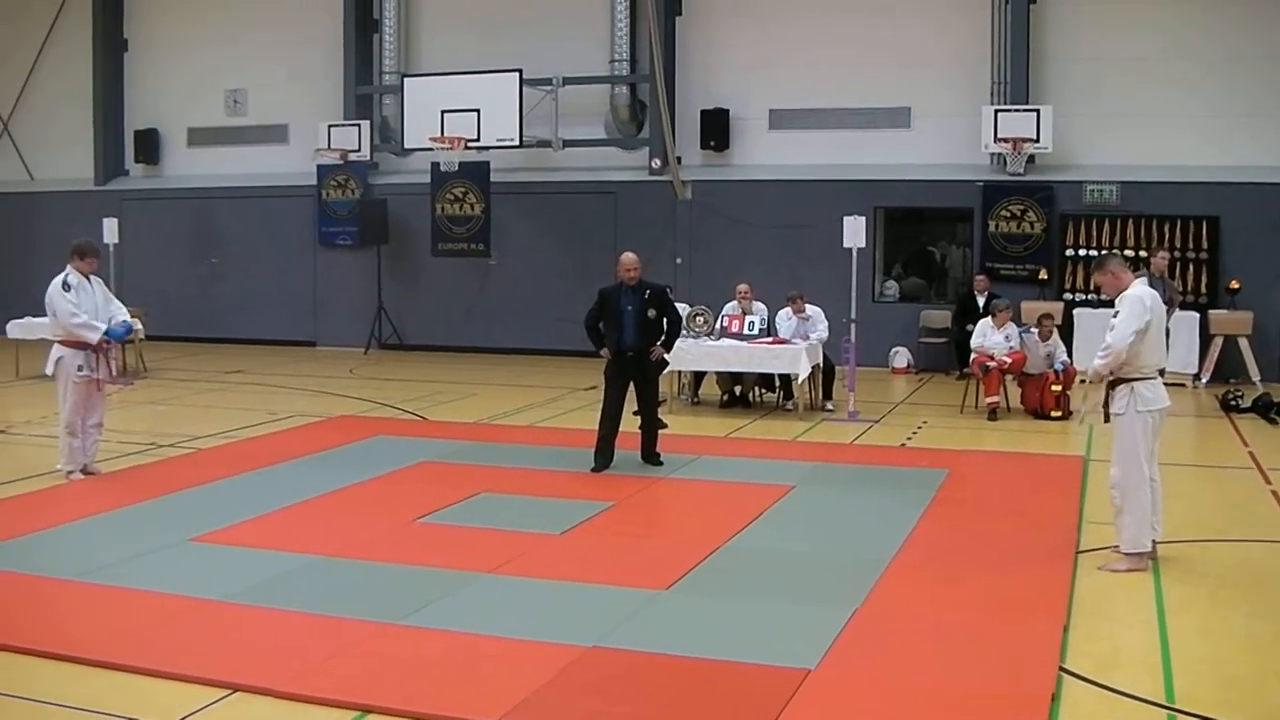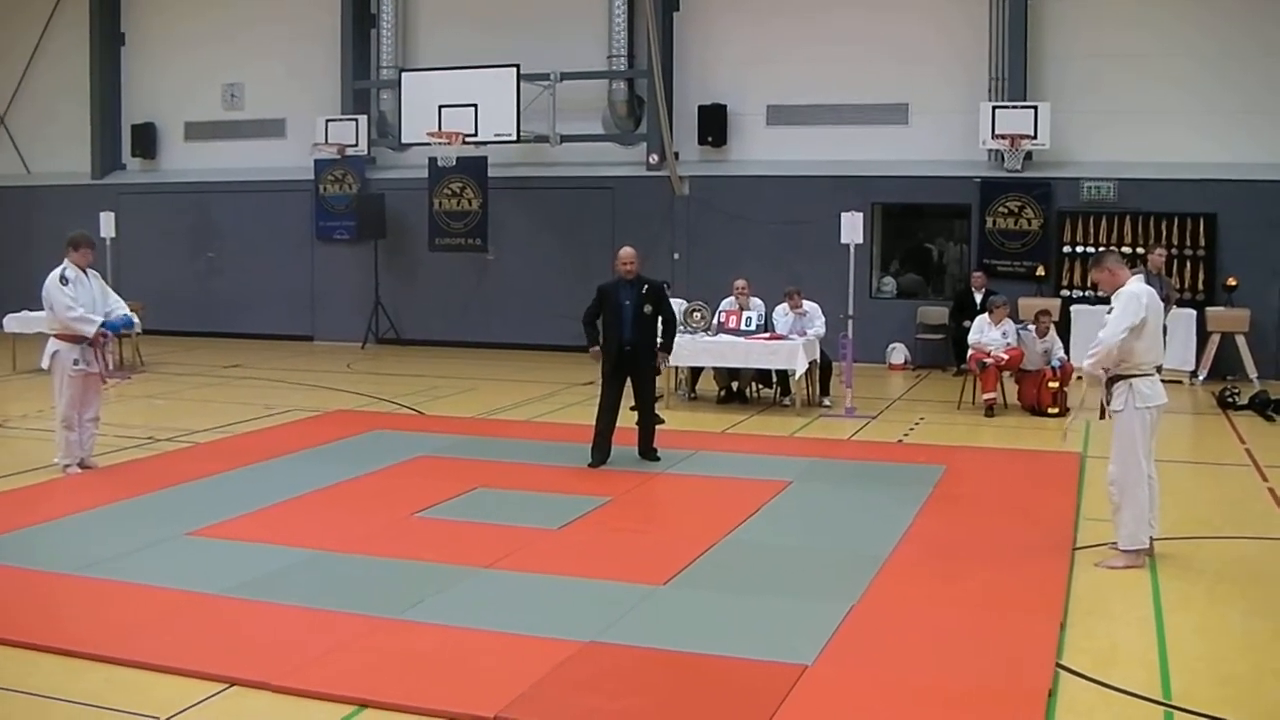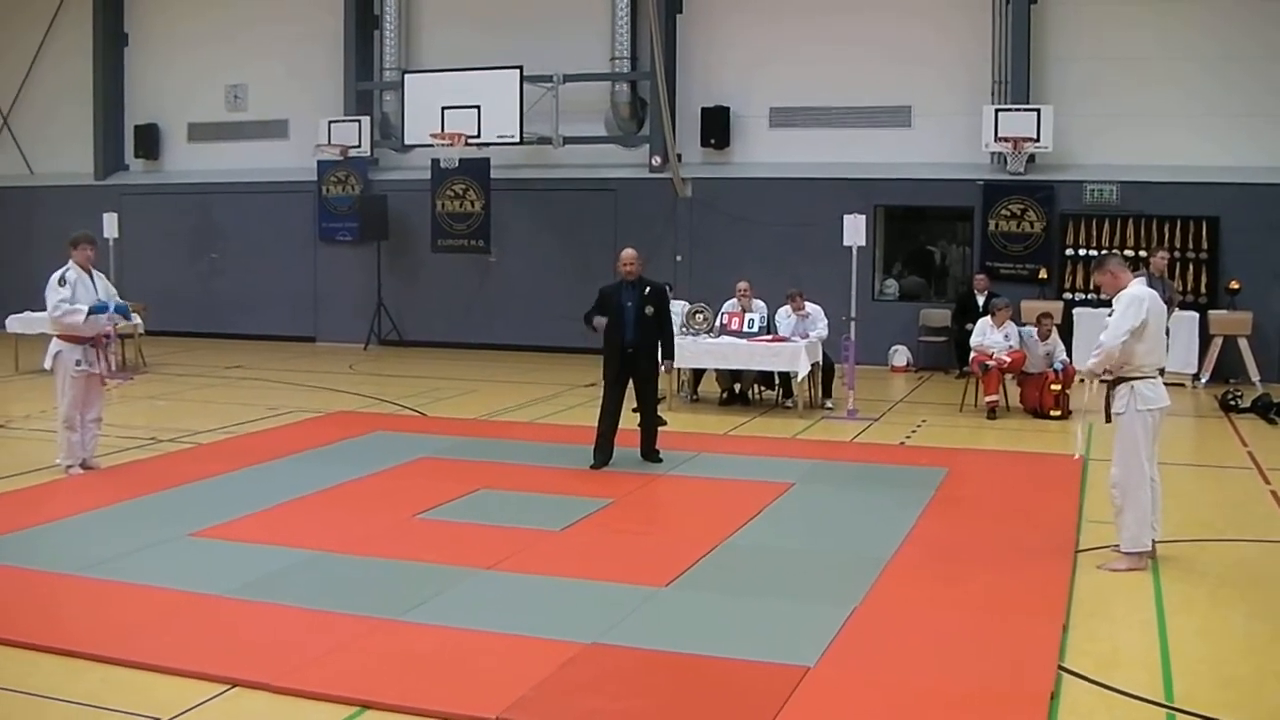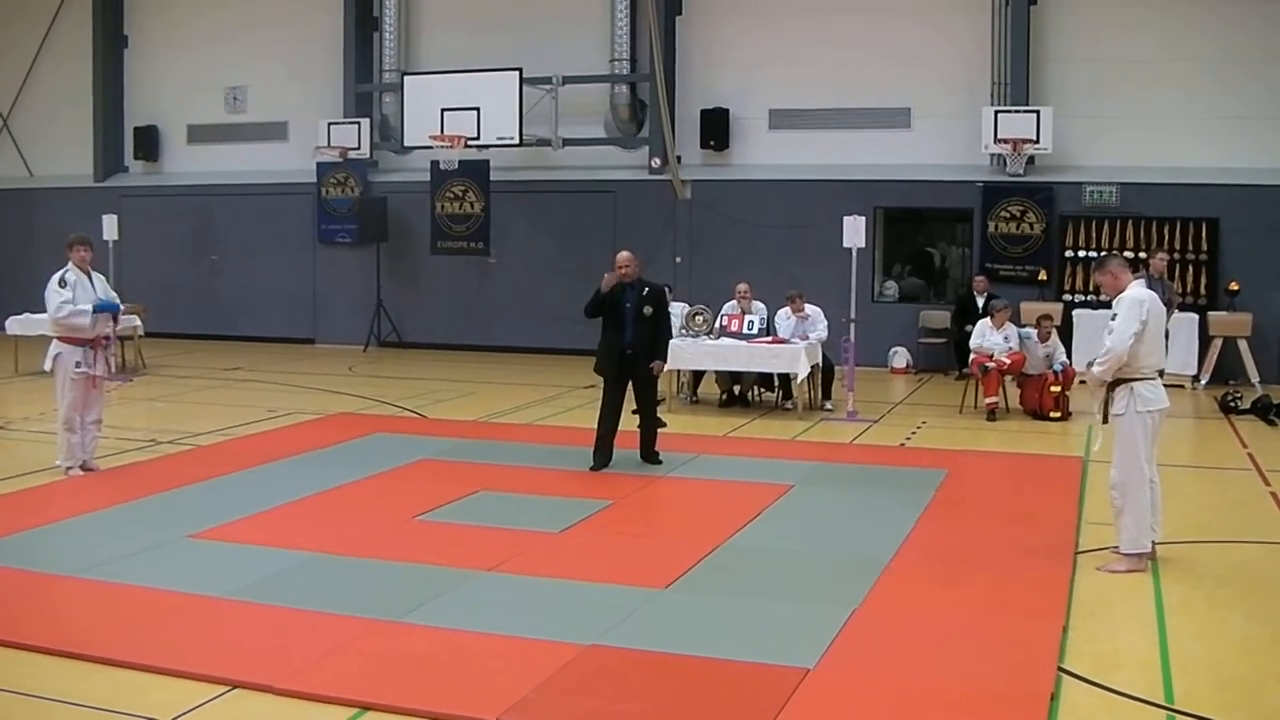
dt=0.2s
person 1, frame 1
left shoulder: (1134, 299)
right shoulder: (1148, 296)
left elbow: (1116, 344)
left wrist: (1097, 369)
right wrist: (1110, 368)
left hip: (1135, 395)
right hip: (1145, 390)
left knee: (1128, 474)
right knee: (1144, 470)
left ankle: (1135, 552)
right ankle: (1145, 540)
person 1, frame 2
left shoulder: (1130, 295)
right shoulder: (1146, 293)
left elbow: (1109, 340)
left wrist: (1091, 367)
right wrist: (1111, 365)
left hip: (1133, 392)
right hip: (1143, 386)
left knee: (1126, 470)
right knee: (1141, 466)
left ankle: (1132, 549)
right ankle: (1142, 537)
person 1, frame 3
left shoulder: (1131, 298)
right shoulder: (1149, 296)
left elbow: (1110, 343)
left wrist: (1092, 367)
right wrist: (1109, 366)
left hip: (1135, 394)
right hip: (1146, 389)
left knee: (1129, 472)
right knee: (1143, 469)
left ankle: (1135, 551)
right ankle: (1144, 539)
person 1, frame 4
left shoulder: (1130, 300)
right shoulder: (1148, 297)
left elbow: (1117, 348)
left wrist: (1096, 374)
right wrist: (1105, 368)
left hip: (1135, 396)
right hip: (1145, 391)
left knee: (1128, 474)
right knee: (1143, 470)
left ankle: (1135, 552)
right ankle: (1144, 541)
person 2, frame 1
left shoulder: (96, 283)
right shoulder: (62, 284)
left elbow: (112, 306)
right elbow: (73, 320)
left wrist: (124, 323)
right wrist: (106, 331)
left hip: (94, 355)
right hip: (71, 355)
left knee: (94, 413)
right knee: (72, 414)
left ankle: (87, 461)
right ankle: (72, 465)
person 2, frame 2
left shoulder: (93, 277)
right shoulder: (59, 277)
left elbow: (110, 300)
right elbow: (69, 313)
left wrist: (123, 316)
right wrist: (104, 323)
left hip: (90, 349)
right hip: (67, 349)
left knee: (90, 407)
right knee: (68, 408)
left ankle: (84, 455)
right ankle: (68, 459)
person 2, frame 3
left shoulder: (99, 278)
right shoulder: (62, 278)
left elbow: (113, 302)
right elbow: (56, 311)
left wrist: (120, 309)
right wrist: (89, 310)
left hip: (93, 349)
right hip: (69, 350)
left knee: (93, 408)
right knee: (70, 408)
left ankle: (86, 455)
right ankle: (70, 460)
person 2, frame 4
left shoulder: (99, 280)
right shoulder: (62, 279)
left elbow: (110, 310)
right elbow: (59, 312)
left wrist: (113, 309)
right wrist: (92, 310)
left hip: (94, 351)
right hip: (70, 351)
left knee: (93, 409)
right knee: (70, 410)
left ankle: (86, 457)
right ankle: (70, 461)
person 3, frame 1
left shoulder: (657, 293)
right shoulder: (607, 294)
left elbow: (675, 320)
right elbow: (590, 322)
left wrist: (665, 346)
right wrist: (601, 346)
left hip: (647, 360)
right hip: (617, 361)
left knee: (649, 410)
right knee: (610, 411)
left ankle: (649, 453)
right ankle: (603, 457)
person 3, frame 2
left shoulder: (654, 289)
right shoulder: (605, 290)
left elbow: (669, 320)
right elbow: (589, 317)
left wrist: (665, 349)
right wrist: (594, 343)
left hip: (643, 356)
right hip: (614, 356)
left knee: (646, 405)
right knee: (607, 406)
left ankle: (647, 449)
right ankle: (600, 452)
person 3, frame 3
left shoulder: (656, 291)
right shoulder: (608, 291)
left elbow: (665, 326)
right elbow: (589, 316)
left wrist: (668, 356)
right wrist: (594, 320)
left hip: (645, 357)
right hip: (617, 358)
left knee: (648, 407)
right knee: (609, 408)
left ankle: (649, 450)
right ankle: (602, 454)
person 3, frame 4
left shoulder: (655, 292)
right shoulder: (610, 292)
left elbow: (664, 328)
right elbow: (589, 312)
left wrist: (661, 357)
right wrist: (603, 290)
left hip: (645, 359)
right hip: (615, 359)
left knee: (648, 409)
right knee: (609, 410)
left ankle: (648, 452)
right ankle: (602, 455)
